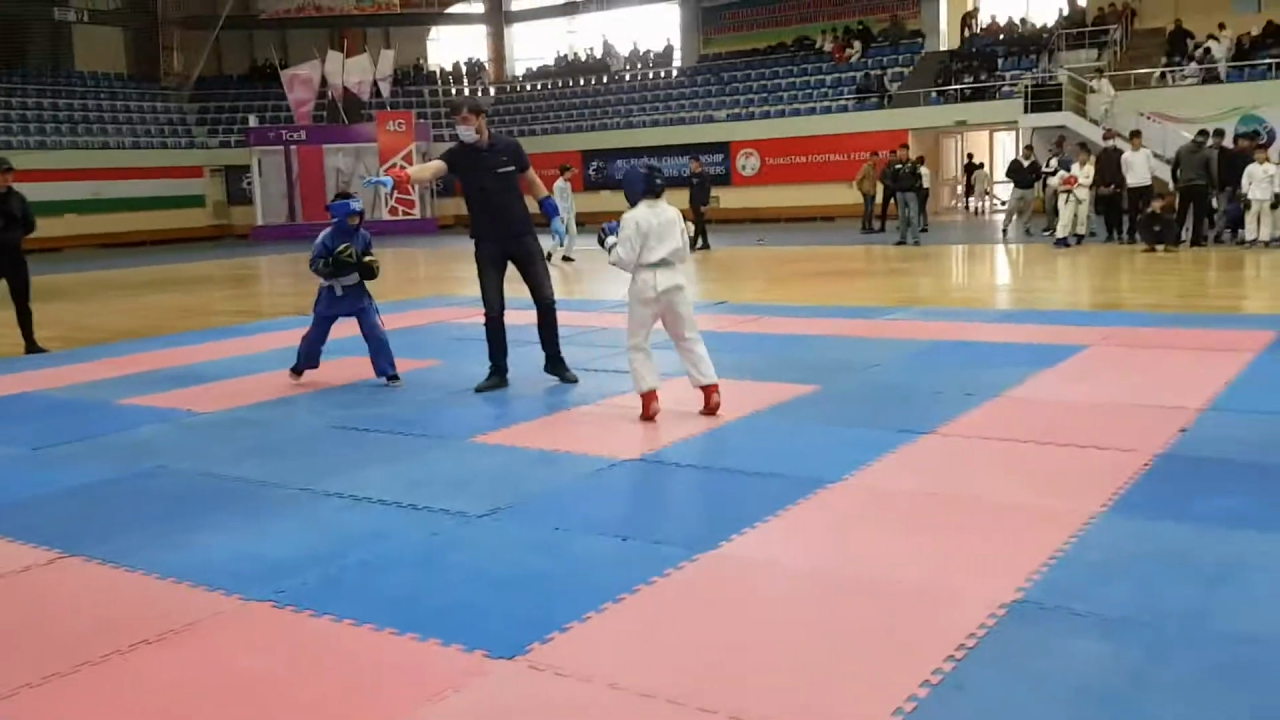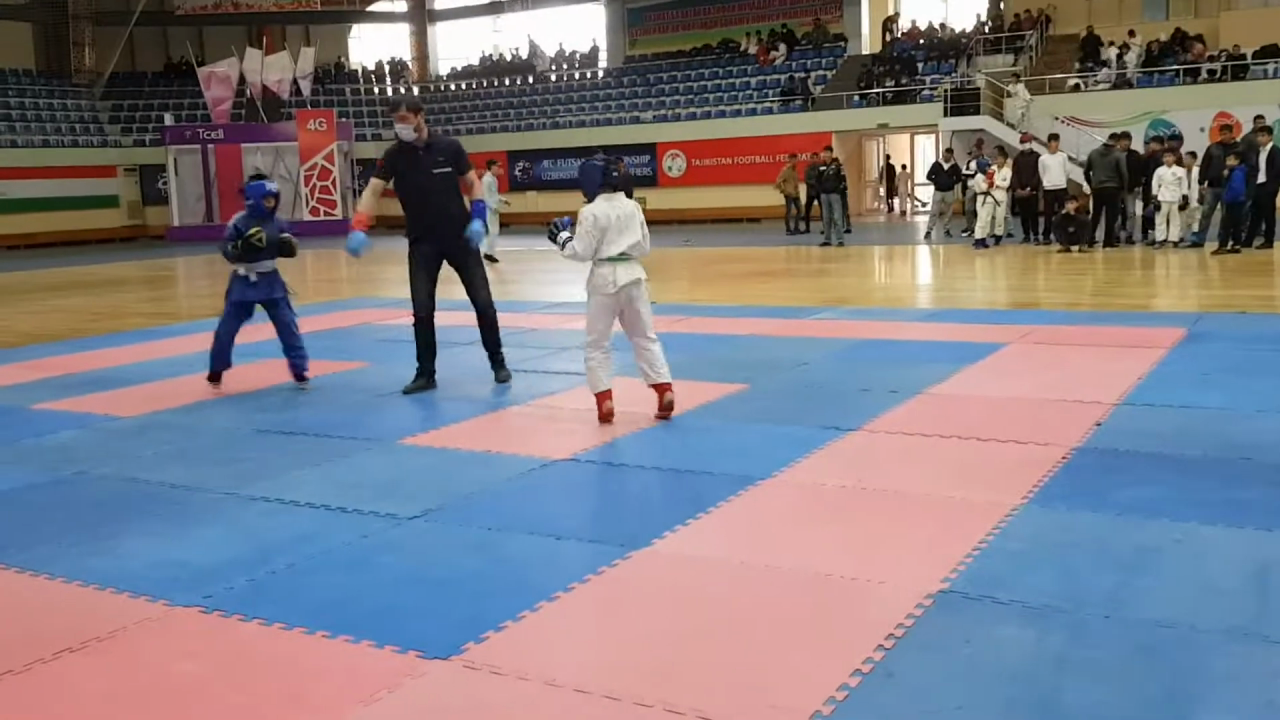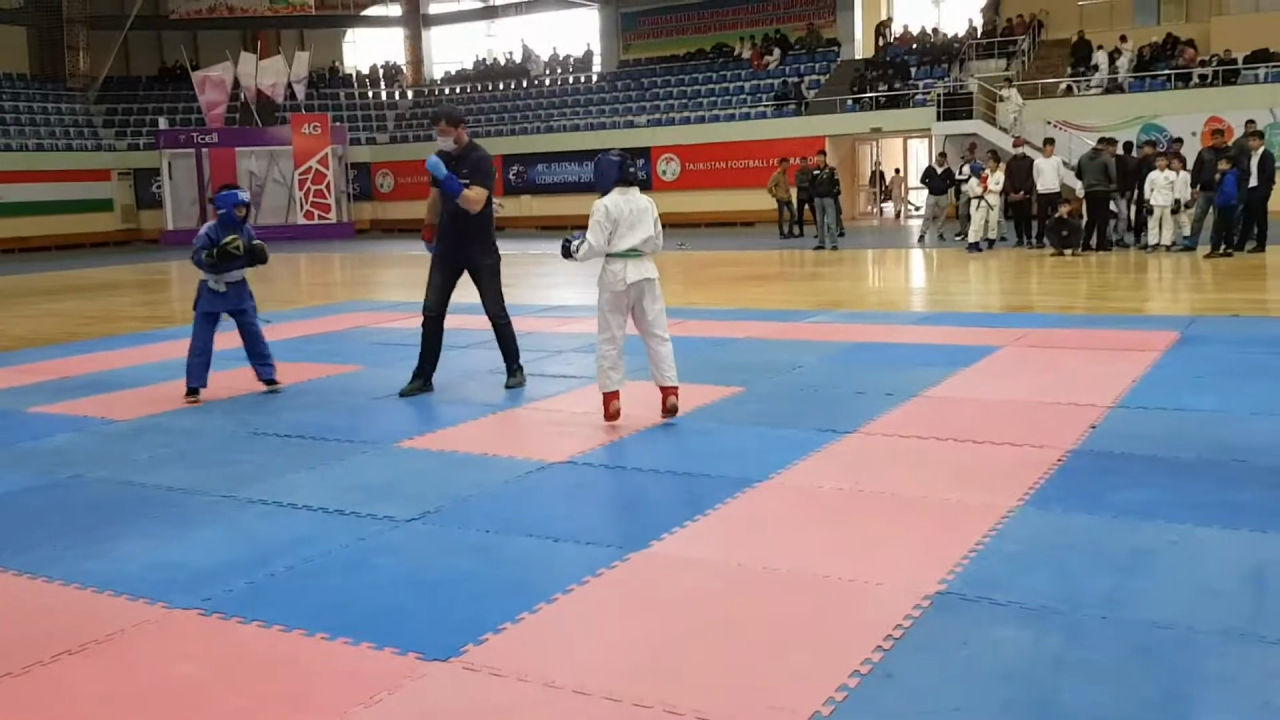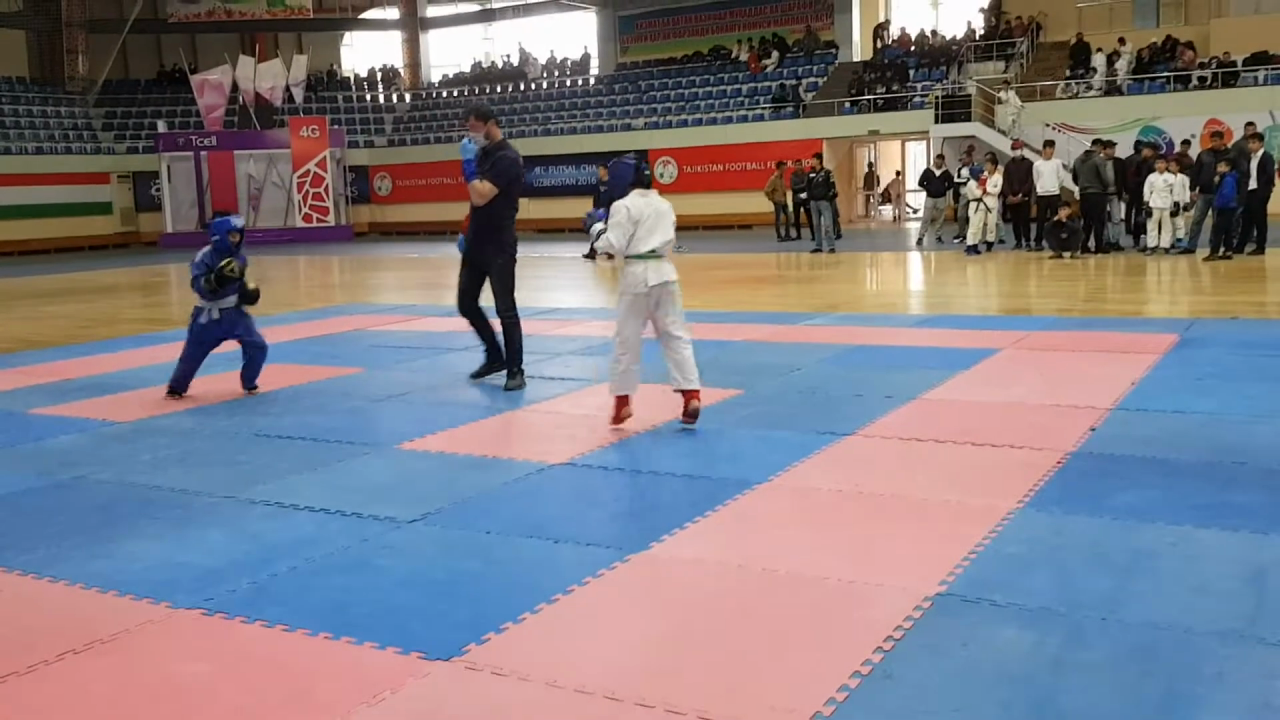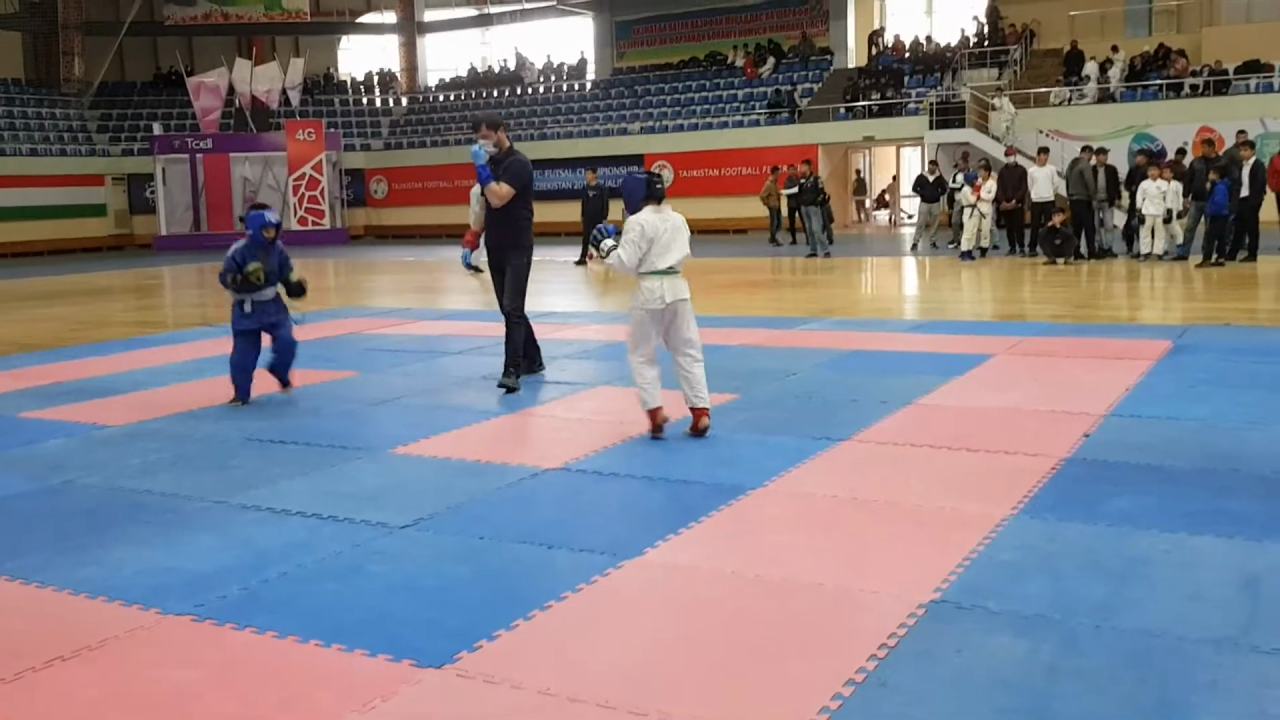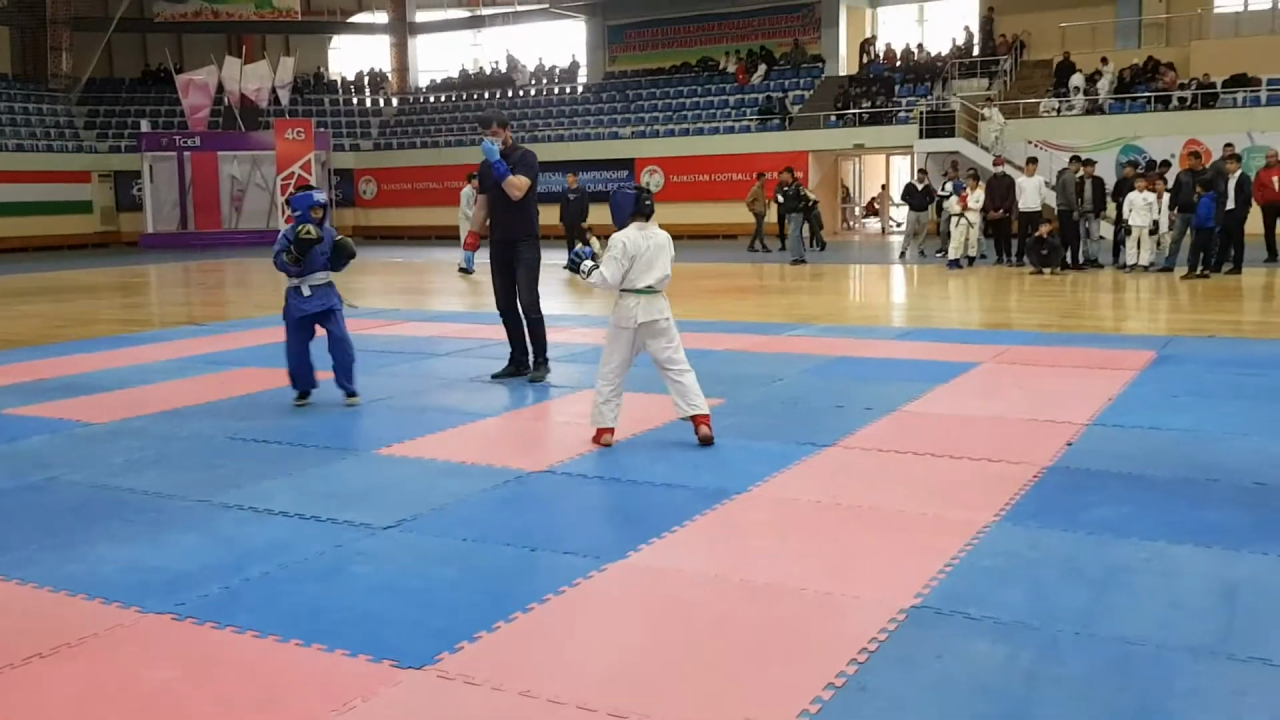
dt=0.3s
person 1, frame 1
left shoulder: (509, 146)
right shoulder: (458, 154)
left elbow: (532, 181)
right elbow: (428, 171)
left wrist: (553, 215)
right wrist: (397, 177)
left hip: (523, 235)
right hip: (487, 242)
left knee: (545, 300)
right knee: (493, 309)
left ankle: (555, 362)
right ankle: (498, 372)
person 1, frame 2
left shoulder: (449, 147)
right shoulder: (394, 156)
left elbow: (473, 184)
right elbow: (372, 192)
left wrist: (478, 219)
right wrist: (359, 229)
left hip: (460, 237)
right hip: (422, 243)
left knee: (483, 302)
right knee: (422, 311)
left ankle: (497, 361)
right ankle: (426, 374)
person 1, frame 3
left shoulder: (480, 159)
right shoulder: (442, 158)
left elbow: (474, 204)
left wrist: (446, 177)
right wrist: (428, 234)
left hip: (480, 247)
right hip: (447, 246)
left knee: (495, 311)
right knee: (432, 312)
left ankle: (515, 369)
right ankle: (423, 377)
person 1, frame 4
left shoulder: (507, 159)
right shoulder: (482, 153)
left elbow: (480, 197)
left wrist: (468, 161)
right wrist: (466, 231)
left hip: (498, 245)
right hip: (476, 242)
left knee: (505, 310)
right knee: (466, 304)
left ankle: (515, 371)
right ankle: (495, 356)
person 1, frame 5
left shoulder: (518, 163)
right shoulder: (490, 164)
left elbow: (498, 199)
left wrist: (481, 168)
left hip: (517, 248)
right hip: (496, 247)
left knee: (513, 309)
right knee: (509, 309)
left ankle: (511, 372)
right ankle: (532, 360)
person 1, frame 6
left shoulder: (525, 157)
right shoulder: (486, 166)
left elbow: (517, 191)
right elbow: (482, 206)
left wrist: (496, 161)
right wrist: (471, 243)
left hip: (525, 242)
right hip: (499, 244)
left knee: (528, 303)
right knee: (505, 306)
left ankle: (540, 361)
right ankle: (518, 361)
person 2, frame 1
left shoulder: (632, 218)
right shoulder: (673, 214)
left elbow: (625, 258)
right elbow: (683, 252)
left wrist: (609, 242)
left hip: (645, 284)
right hip: (674, 281)
left knee: (638, 344)
right knee: (689, 338)
left ankle: (650, 399)
right ankle: (711, 391)
person 2, frame 2
left shoulder: (591, 212)
right shoulder: (633, 207)
left elbow: (581, 252)
right elbow: (644, 247)
left wrist: (562, 238)
left hip: (605, 279)
right hip: (633, 275)
left knee: (597, 342)
right knee: (645, 336)
left ankle: (605, 399)
right ankle: (665, 391)
person 2, frame 3
left shoulder: (604, 206)
right shoulder: (648, 203)
left elbow: (595, 247)
right elbow: (656, 244)
left wrist: (575, 248)
left hip: (615, 275)
right hip: (644, 272)
left knee: (610, 339)
right knee: (658, 333)
left ankle: (612, 399)
right ankle: (669, 395)
person 2, frame 4
left shoulder: (623, 207)
right shoulder: (664, 205)
left elbow: (615, 245)
left wrist: (598, 229)
left hip: (636, 276)
right hip: (664, 274)
left knee: (627, 341)
right knee: (676, 337)
left ankle: (622, 402)
right ankle: (691, 397)
person 2, frame 5
left shoulder: (637, 222)
right shoulder: (679, 220)
left elbow: (626, 262)
left wrist: (606, 246)
left hip: (650, 292)
right hip: (678, 290)
left knee: (641, 356)
right knee: (689, 353)
left ankle: (656, 410)
right ankle: (701, 413)
person 2, frame 6
left shoulder: (621, 239)
right shoulder: (664, 237)
left elbow: (609, 279)
left wrist: (586, 267)
left hip: (630, 309)
right hip: (657, 308)
left knee: (611, 371)
right knee: (678, 368)
left ankle: (604, 429)
right ankle: (702, 423)
person 3, frame 1
left shoulder: (362, 235)
right shoulder: (326, 238)
right elbow: (315, 265)
left wrist: (370, 264)
right wrist: (334, 263)
left hip: (356, 291)
right hip: (332, 293)
left knee: (375, 333)
right knee: (316, 333)
left ankle: (389, 372)
right ankle: (301, 366)
person 3, frame 2
left shoulder: (277, 222)
right shoulder: (239, 222)
left elbow: (283, 248)
right elbow: (227, 250)
left wrist: (288, 246)
right wrist: (242, 247)
left hip: (270, 280)
right hip: (244, 282)
left knee: (287, 324)
right knee: (227, 327)
left ankle: (299, 369)
right ankle: (216, 370)
person 3, frame 3
left shoulder: (246, 230)
right shoulder: (209, 231)
left elbow: (249, 260)
right elbow: (198, 258)
left wrist: (257, 255)
right wrist: (219, 254)
left hip: (238, 289)
right hip: (212, 292)
left knee: (253, 334)
right knee: (202, 339)
left ankle: (267, 376)
right ankle: (193, 386)
person 3, frame 4
left shoulder: (239, 257)
right shoulder: (205, 257)
right elbow: (198, 286)
left wrist: (247, 292)
right wrist: (217, 279)
left hip: (234, 312)
right hip: (208, 316)
left knee: (258, 347)
right knee: (193, 355)
left ankle: (249, 383)
right ankle: (177, 387)
person 3, frame 5
left shoulder: (278, 249)
right shoulder: (239, 251)
left elbow: (286, 271)
right elbow: (225, 277)
left wrist: (294, 283)
right wrist: (242, 281)
left hip: (272, 305)
right hip: (247, 308)
left knee: (286, 342)
right knee: (244, 354)
left ankle: (280, 372)
right ankle: (241, 394)
person 3, frame 6
left shoulder: (329, 233)
right shoulder: (288, 234)
left elbow: (334, 264)
right elbow: (281, 263)
left wrist: (343, 256)
right wrist: (299, 250)
left hip: (326, 292)
right hip: (299, 297)
left knee: (340, 339)
right knee: (297, 346)
left ankle: (348, 389)
right ankle: (303, 388)
